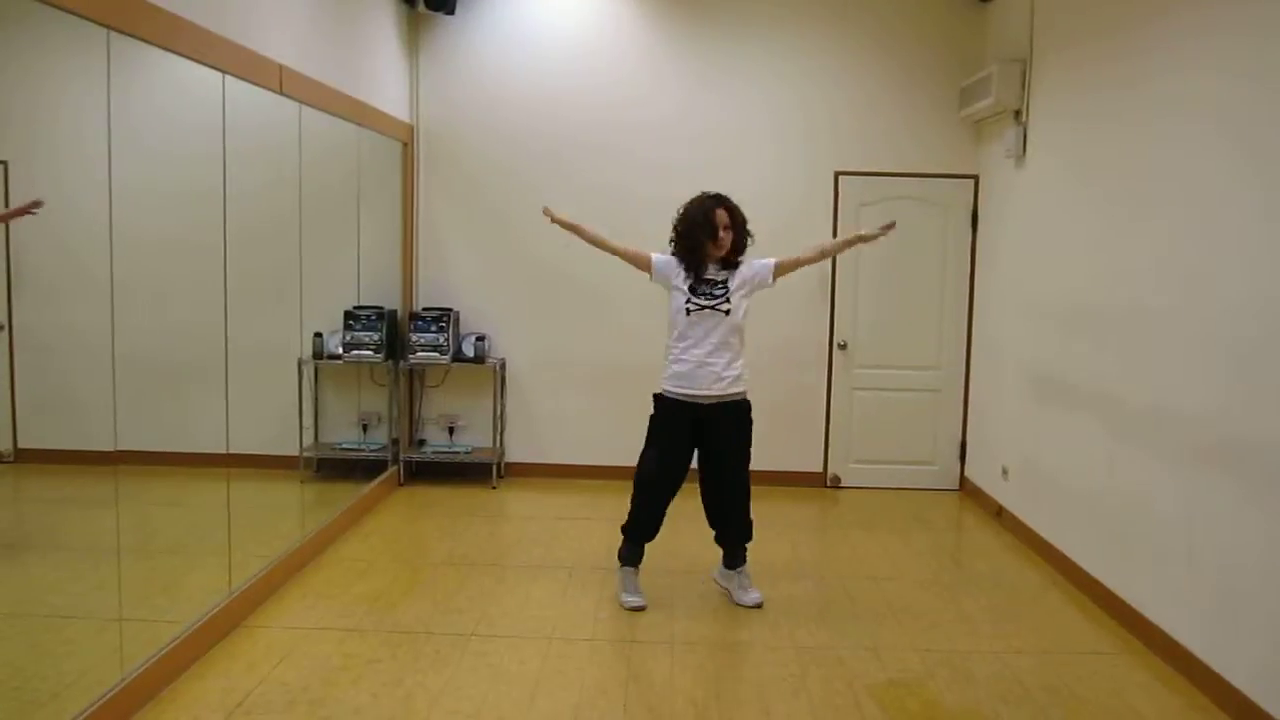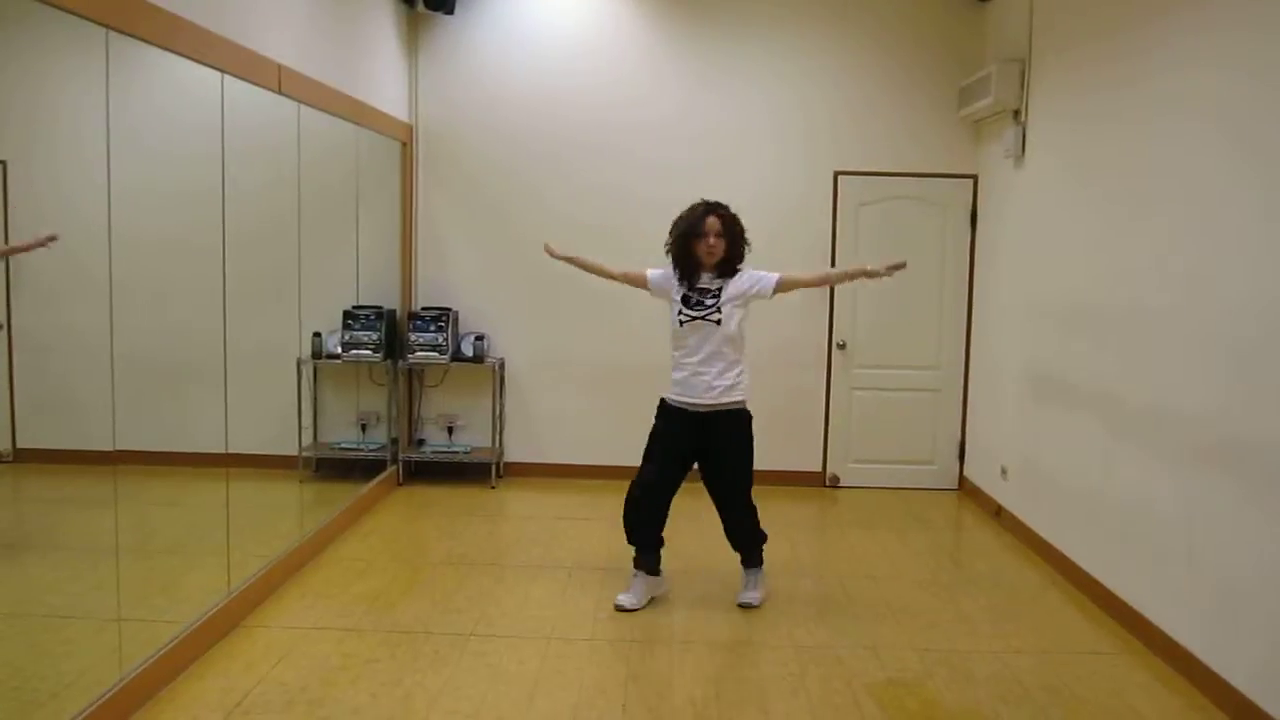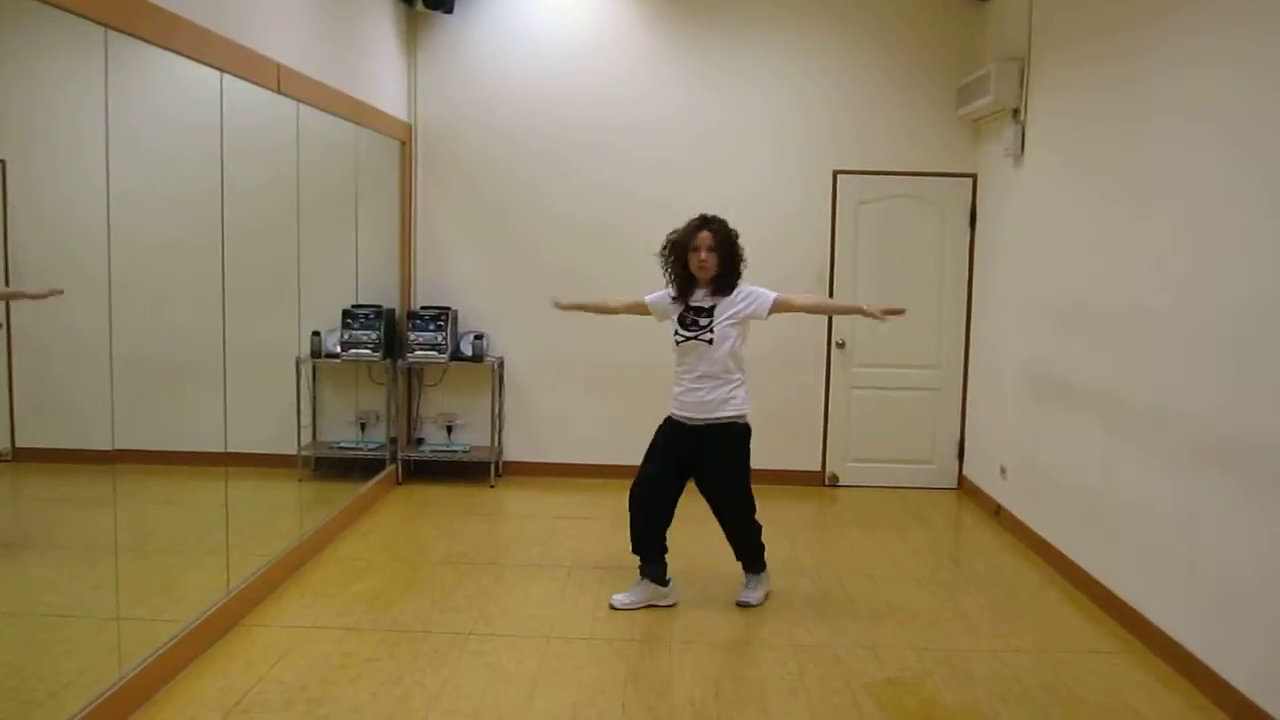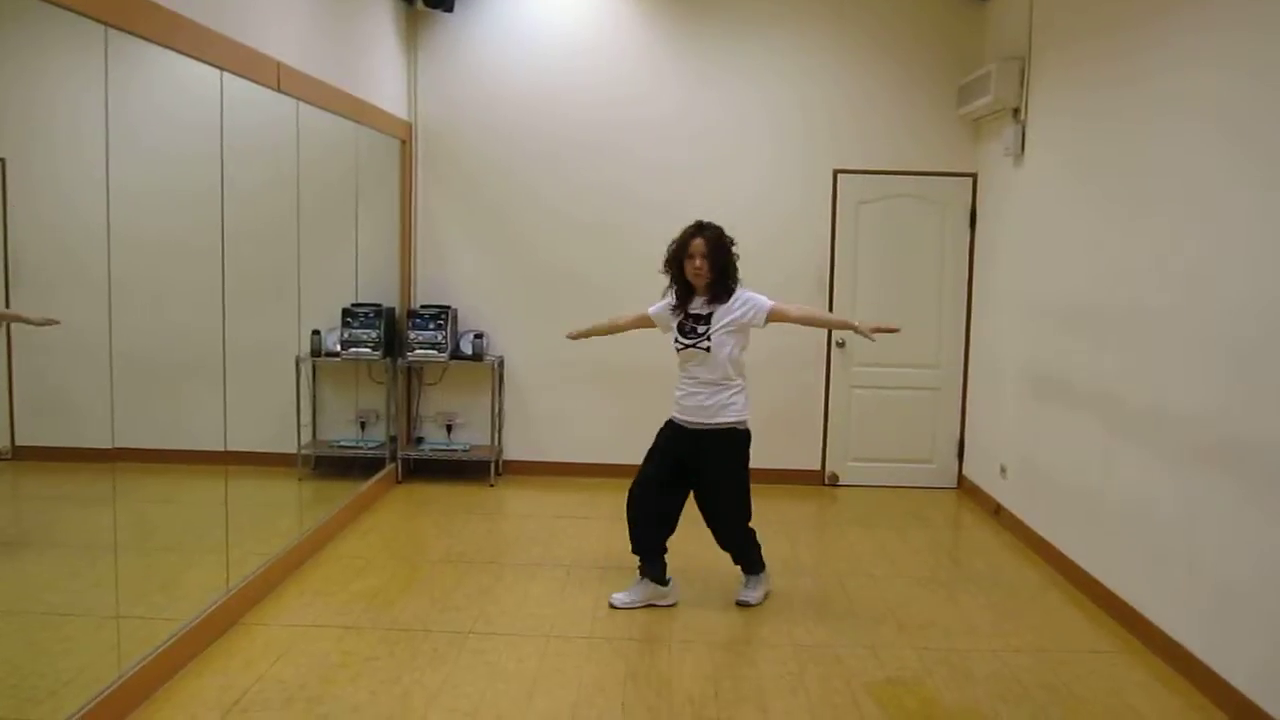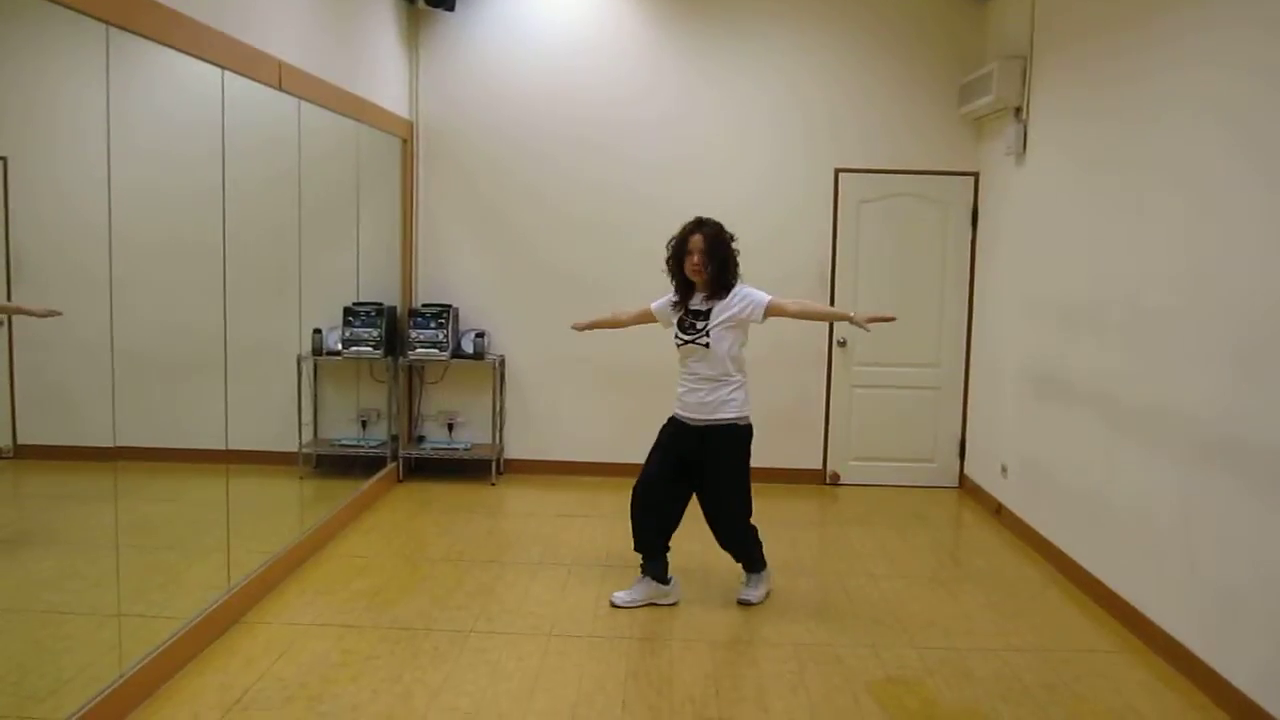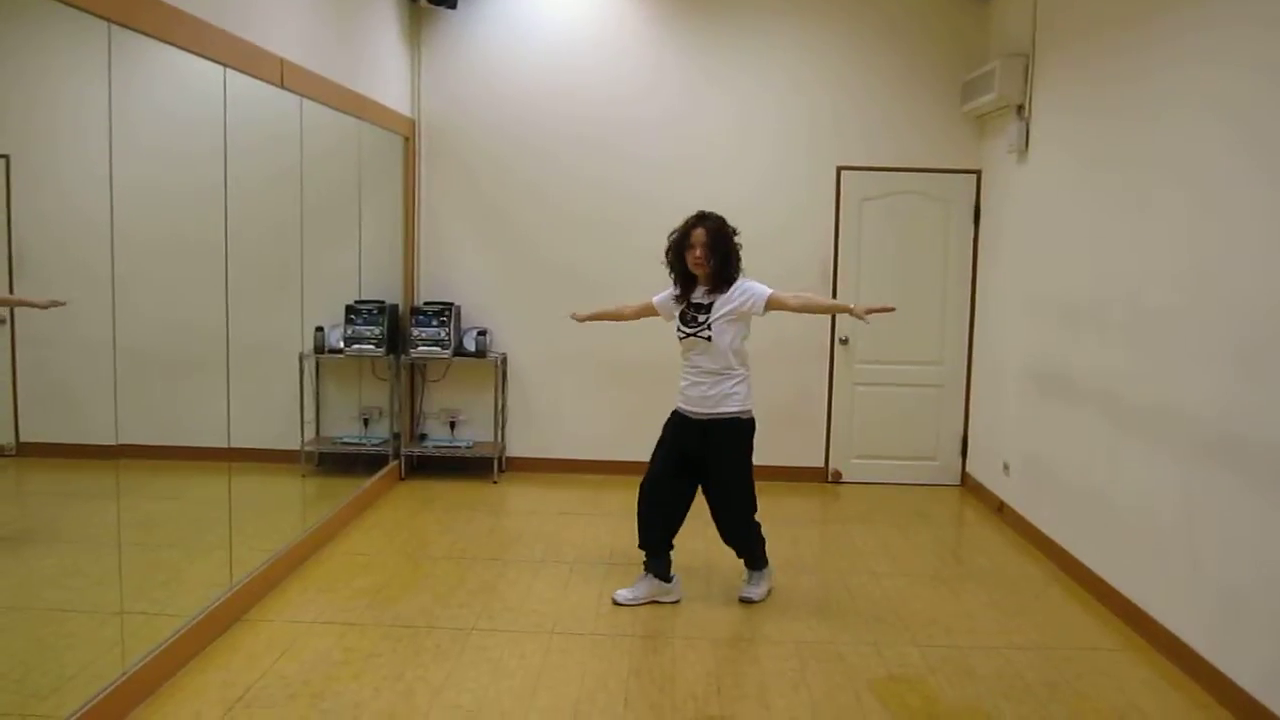
dt=0.1s
person 1, frame 1
left shoulder: (747, 273)
right shoulder: (673, 269)
left elbow: (804, 258)
right elbow: (620, 249)
left wrist: (858, 239)
right wrist: (567, 225)
left hip: (728, 404)
right hip: (677, 401)
left knee: (730, 491)
right knee: (653, 485)
left ankle: (734, 569)
right ankle: (629, 568)
person 1, frame 2
left shoulder: (745, 281)
right shoulder: (674, 278)
left elbow: (803, 280)
right elbow: (621, 276)
left wrist: (864, 272)
right wrist: (568, 258)
left hip: (726, 411)
right hip: (678, 408)
left knee: (735, 499)
right knee: (646, 492)
left ankle: (753, 572)
right ankle: (648, 573)
person 1, frame 3
left shoulder: (742, 297)
right shoulder: (674, 297)
left elbow: (799, 303)
right elbow: (624, 305)
left wrist: (861, 308)
right wrist: (577, 305)
left hip: (725, 425)
right hip: (680, 422)
left knee: (733, 509)
right knee: (646, 498)
left ankle: (756, 575)
right ankle: (654, 582)
person 1, frame 4
left shoulder: (739, 303)
right shoulder: (676, 304)
left elbow: (794, 313)
right elbow: (629, 321)
left wrist: (853, 325)
right wrist: (585, 331)
left hip: (725, 429)
right hip: (681, 426)
left knee: (726, 515)
right knee: (644, 499)
left ankle: (755, 574)
right ankle: (654, 581)
person 1, frame 5
left shoulder: (738, 298)
right shoulder: (678, 301)
left elbow: (791, 307)
right elbow: (631, 316)
left wrist: (849, 316)
right wrist: (589, 324)
left hip: (726, 426)
right hip: (683, 422)
left knee: (727, 513)
right knee: (648, 496)
left ankle: (756, 573)
right ankle: (656, 580)
person 1, frame 6
left shoulder: (740, 291)
right shoulder: (680, 294)
left elbow: (789, 300)
right elbow: (635, 310)
left wrist: (848, 308)
right wrist: (588, 316)
left hip: (729, 420)
right hip: (686, 416)
left knee: (732, 505)
right knee: (657, 494)
left ankle: (757, 571)
right ankle: (658, 577)
